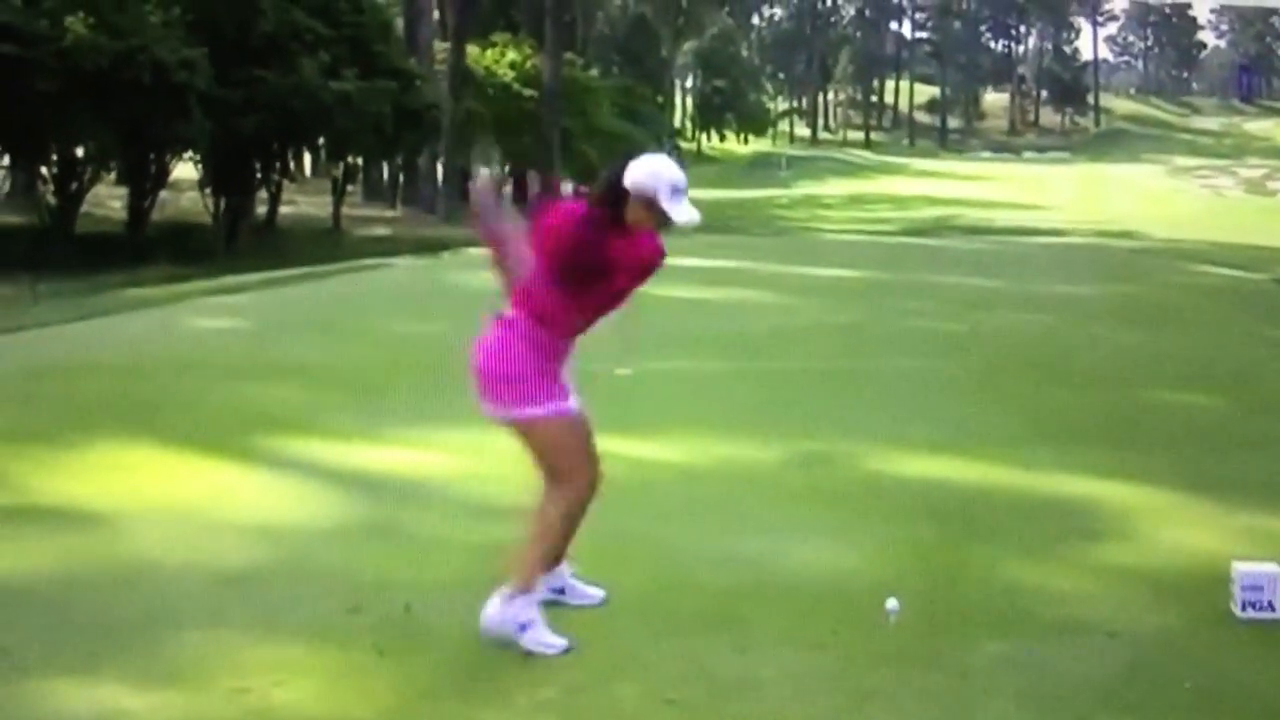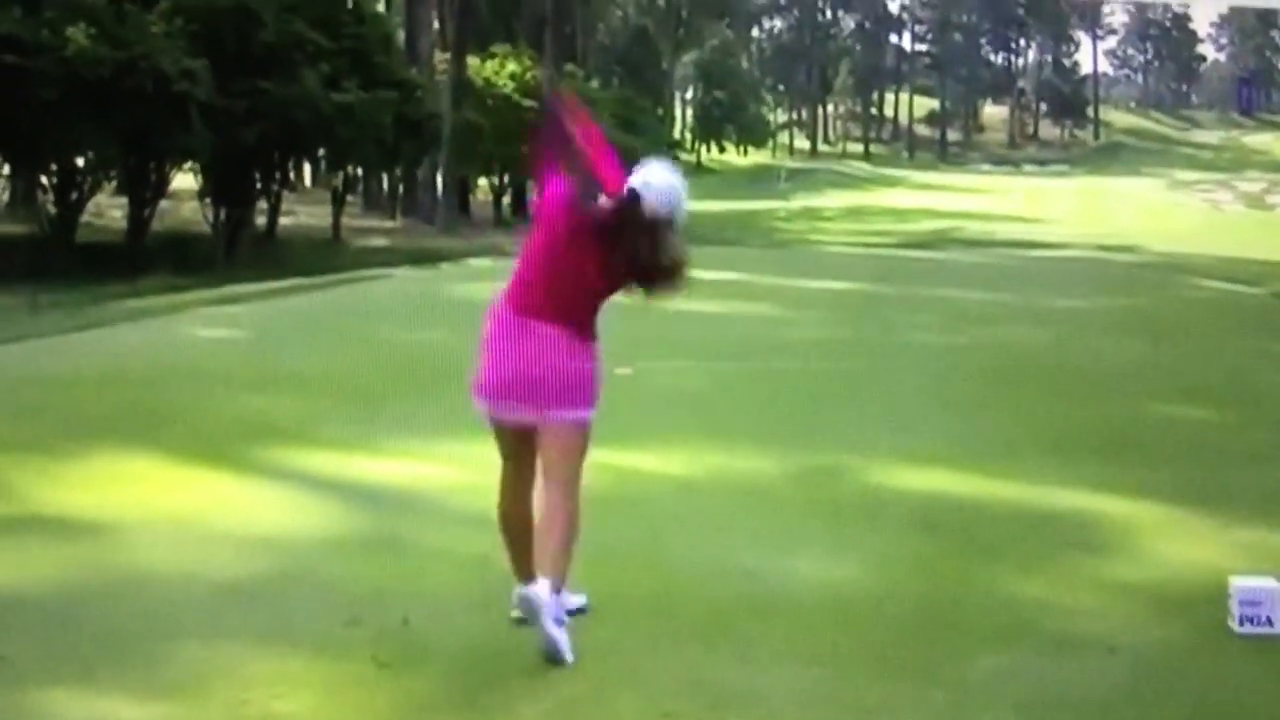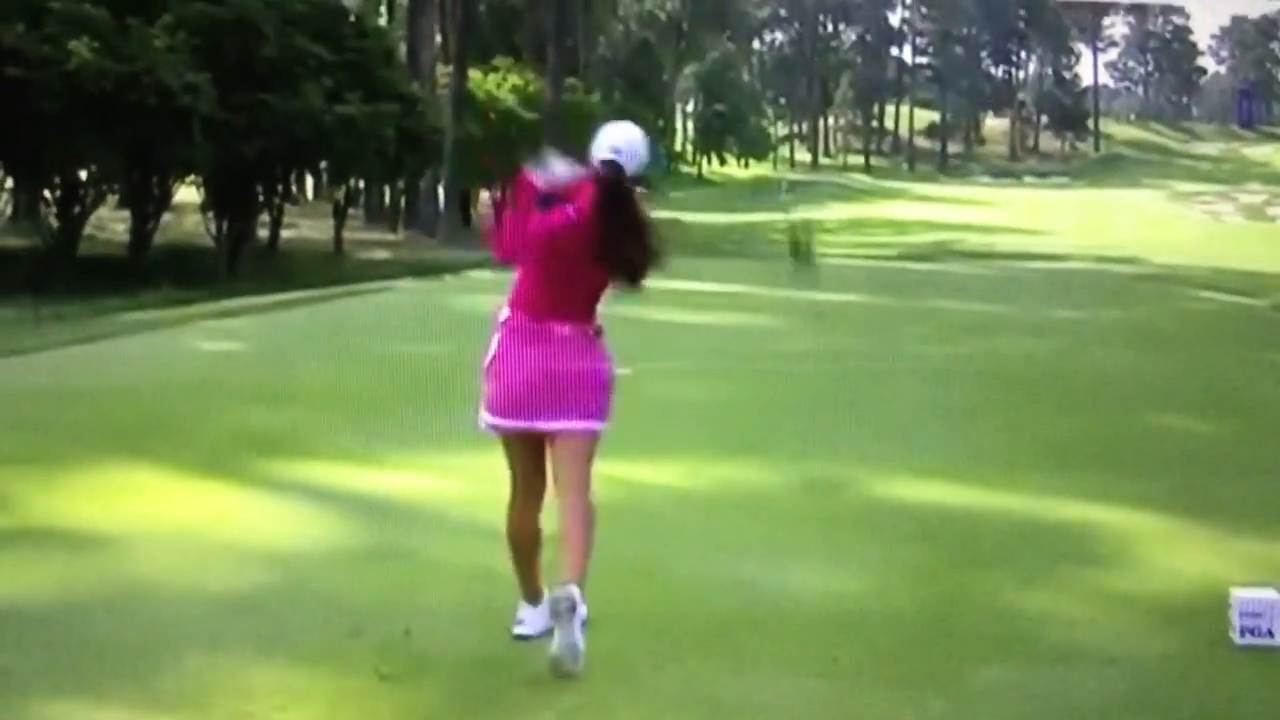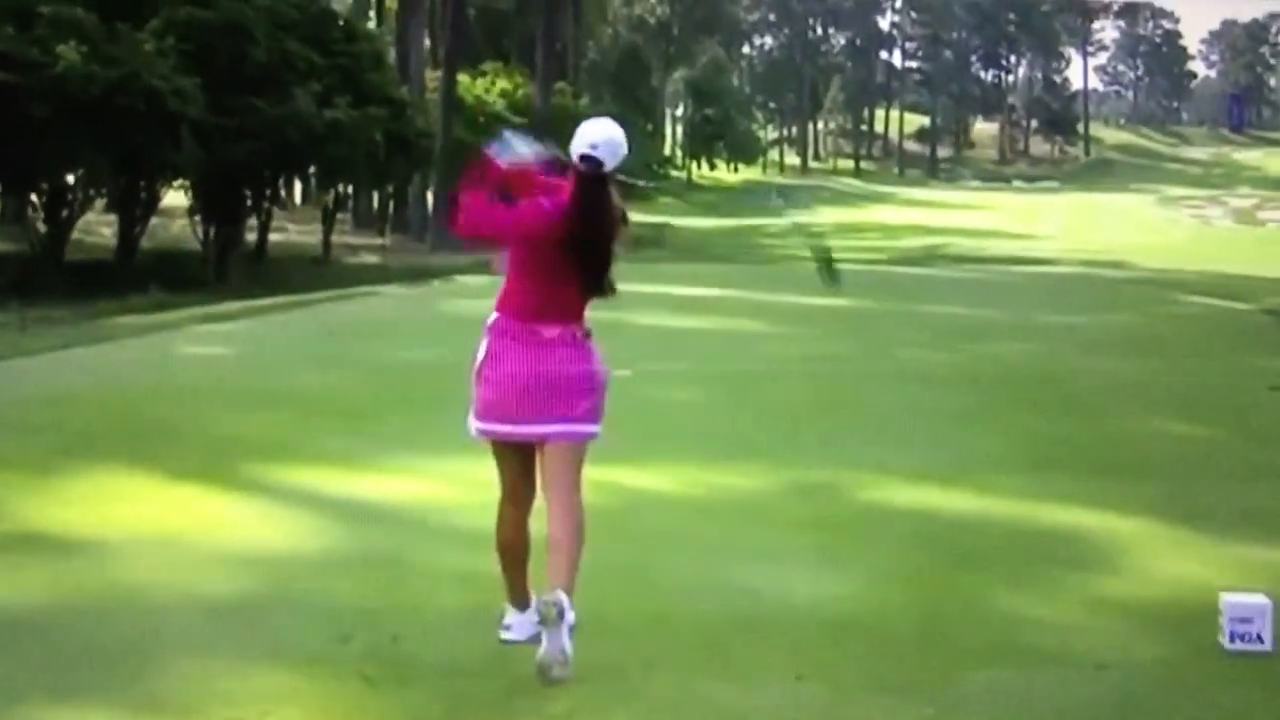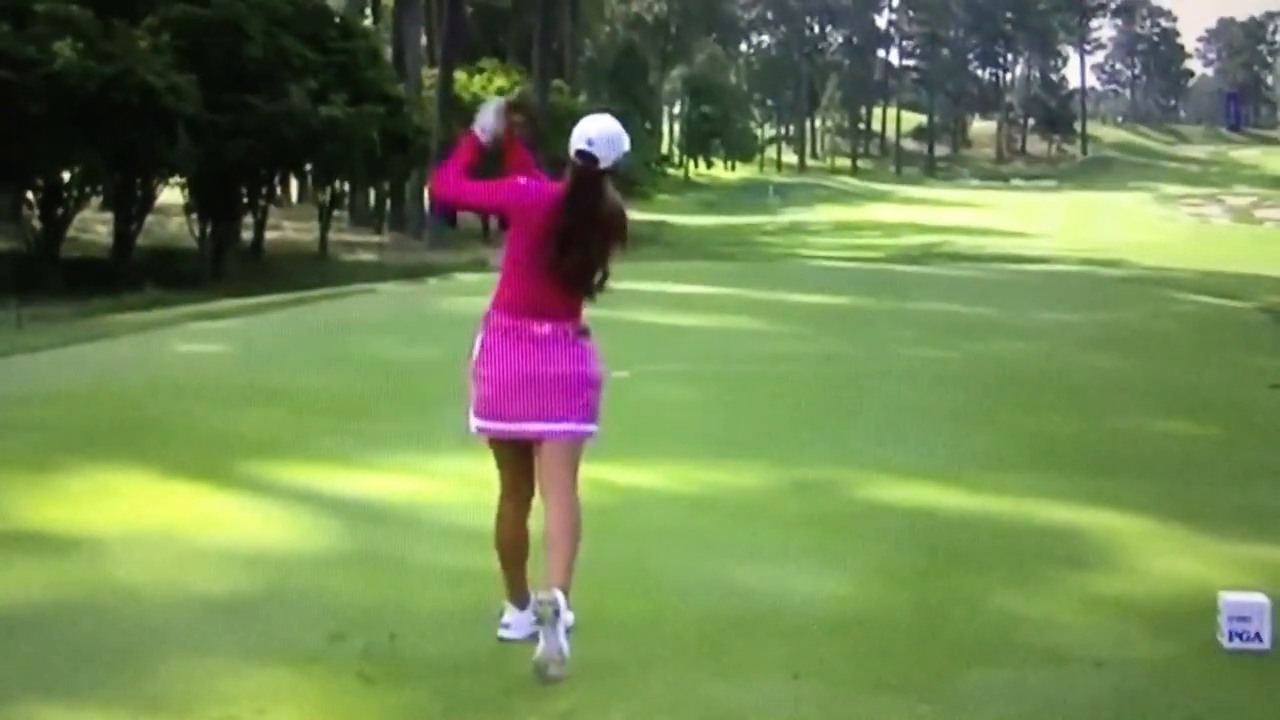
dt=0.3s
person 1, frame 1
left shoulder: (647, 254)
right shoulder: (571, 219)
right elbow: (515, 268)
right wrist: (498, 225)
left hip: (540, 359)
right hip: (517, 356)
left knee: (582, 475)
right knee: (572, 480)
left ankle: (546, 574)
right ankle: (511, 605)
person 1, frame 2
left shoulder: (564, 210)
right shoulder: (633, 257)
left wrist: (567, 113)
left hip: (508, 349)
right hip: (564, 362)
left knee: (516, 477)
right knee: (561, 485)
left ankle: (530, 588)
right ankle: (548, 594)
person 1, frame 3
left shoulder: (572, 218)
right shoulder: (623, 216)
left elbow: (507, 247)
right elbow: (549, 184)
left wrist: (537, 184)
right wrist: (545, 180)
left hip: (520, 350)
right hip: (581, 359)
left knee: (525, 490)
right knee: (574, 489)
left ankle: (533, 606)
right ankle: (569, 594)
person 1, frame 4
left shoulder: (552, 212)
right shoulder: (602, 213)
left elbow: (470, 222)
left wrist: (497, 165)
right wrist: (519, 168)
left hip: (511, 354)
right hip: (570, 360)
left knee: (515, 496)
right knee: (564, 493)
left ankle: (519, 612)
right ankle: (559, 600)
person 1, frame 5
left shoulder: (526, 195)
right shoulder: (610, 217)
left elbow: (444, 187)
left wrist: (480, 134)
right wrist: (519, 150)
left hip: (505, 350)
right hip: (565, 357)
left knee: (514, 491)
right knee: (560, 489)
left ankle: (519, 608)
right ankle: (555, 601)
